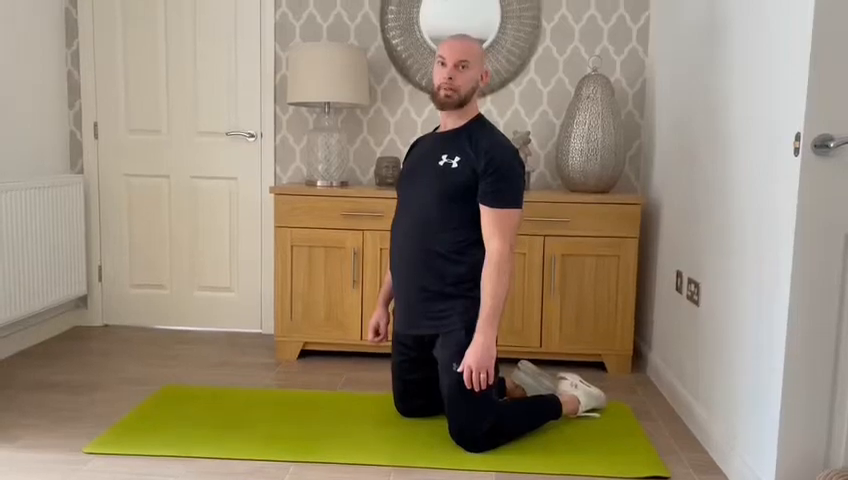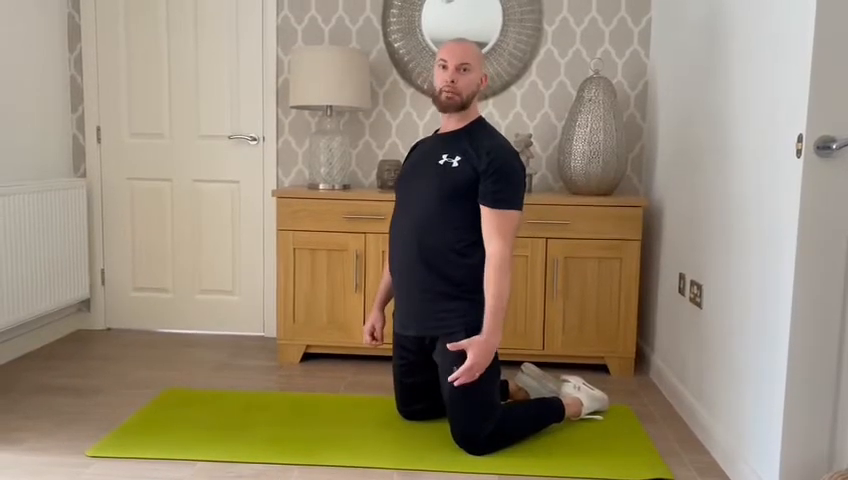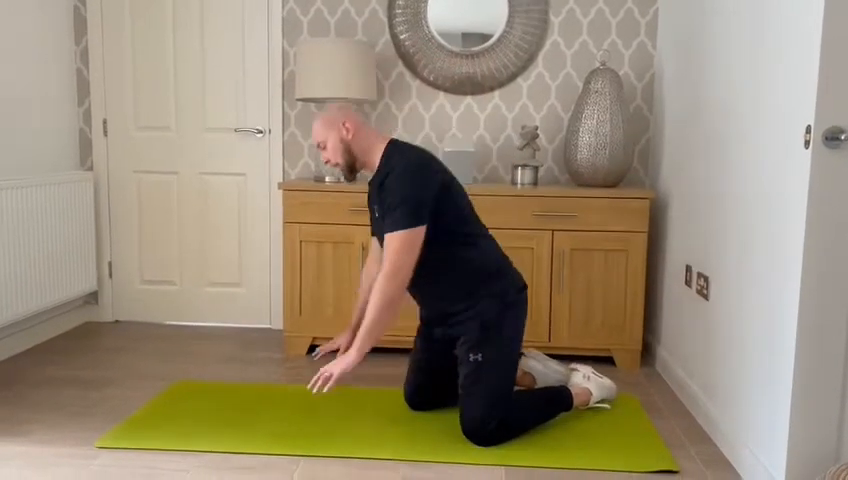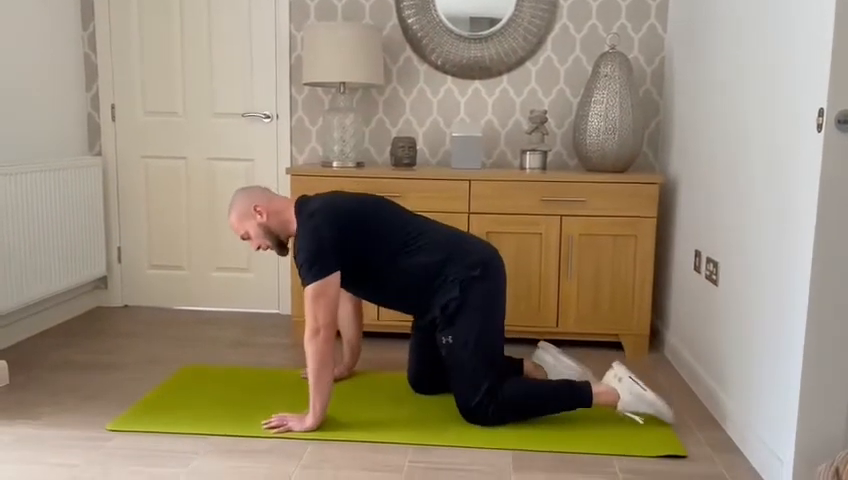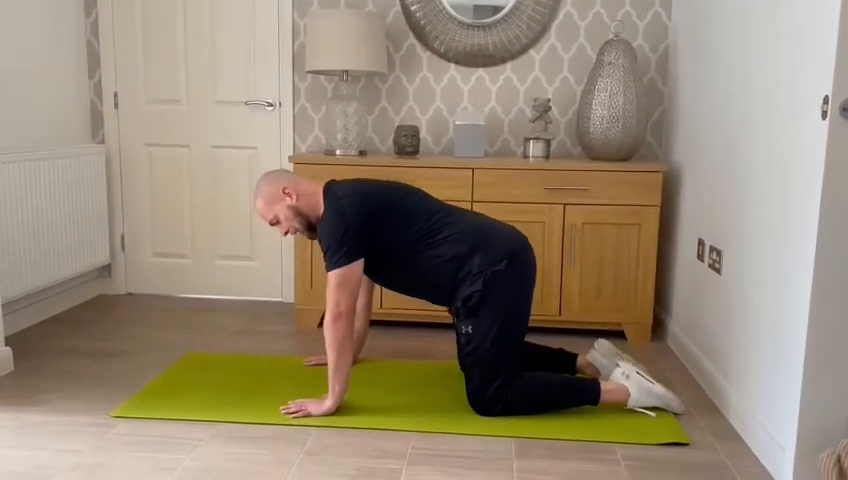
dt=1s
person 1, frame 1
left shoulder: (493, 152)
right shoulder: (421, 147)
left elbow: (498, 250)
left wrist: (485, 336)
right wrist: (383, 303)
left hip: (459, 318)
right hip: (411, 315)
left knee: (472, 434)
right knee: (410, 405)
left ankle: (568, 400)
right ankle: (508, 387)
person 1, frame 2
left shoulder: (494, 154)
right shoulder: (421, 150)
left elbow: (498, 251)
left wrist: (491, 335)
right wrist: (378, 305)
left hip: (460, 321)
right hip: (410, 317)
left knee: (475, 437)
right knee: (414, 407)
left ankle: (571, 402)
right ankle: (512, 388)
person 1, frame 3
left shoulder: (406, 172)
right shoulder: (381, 182)
left elbow: (395, 273)
right elbow: (378, 264)
left wrist: (357, 352)
right wrist: (351, 331)
left hip: (488, 307)
right hip: (443, 311)
left knee: (481, 428)
right knee: (419, 398)
left ankle: (580, 391)
right ankle: (520, 370)
person 1, frame 4
left shoulder: (312, 231)
right shoulder: (323, 218)
left elbow: (319, 330)
right elbow: (348, 297)
left wrist: (313, 416)
right wrist: (347, 365)
left hip: (468, 282)
right hip: (452, 282)
left knee: (480, 405)
right knee: (423, 380)
left ankle: (611, 391)
right ankle: (537, 366)
person 1, frame 5
left shoulder: (339, 216)
right shoulder: (350, 204)
left elbow: (339, 314)
right elbow: (362, 290)
left wrist: (332, 399)
right wrist: (349, 354)
left hip: (495, 271)
right hip: (496, 262)
left knee: (489, 396)
right knee: (479, 358)
left ankle: (619, 390)
right ankle: (588, 362)
